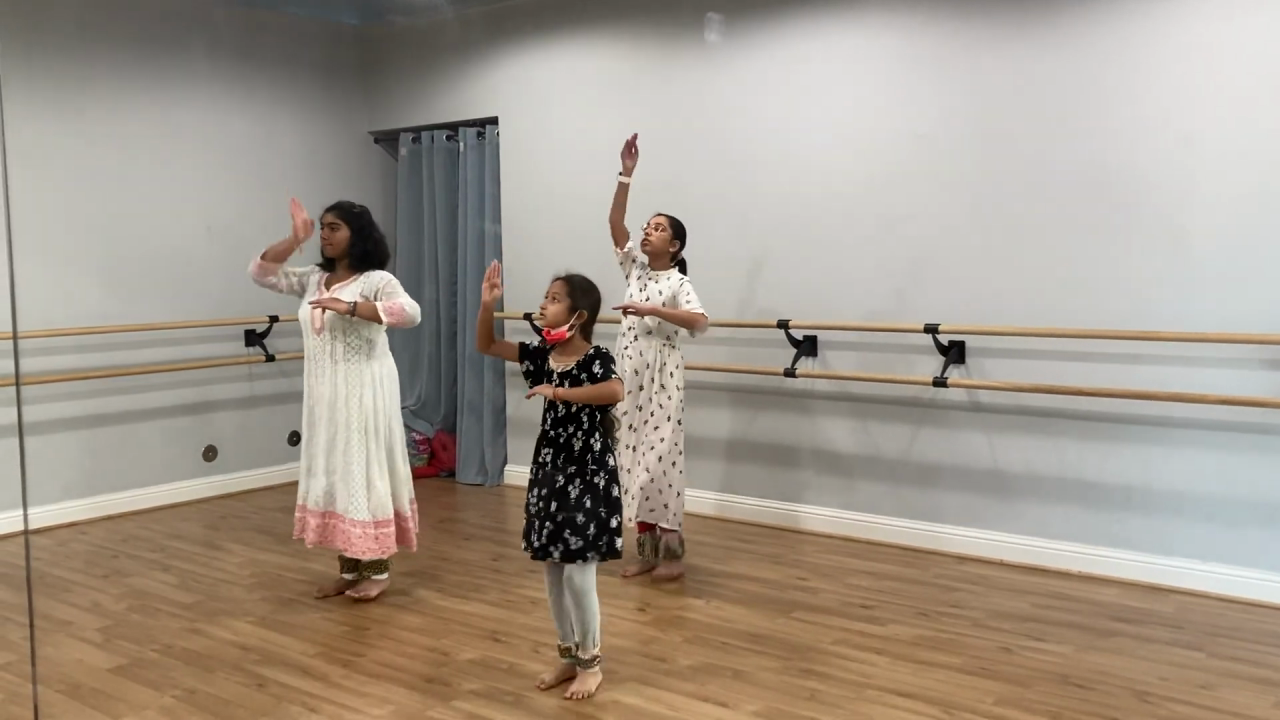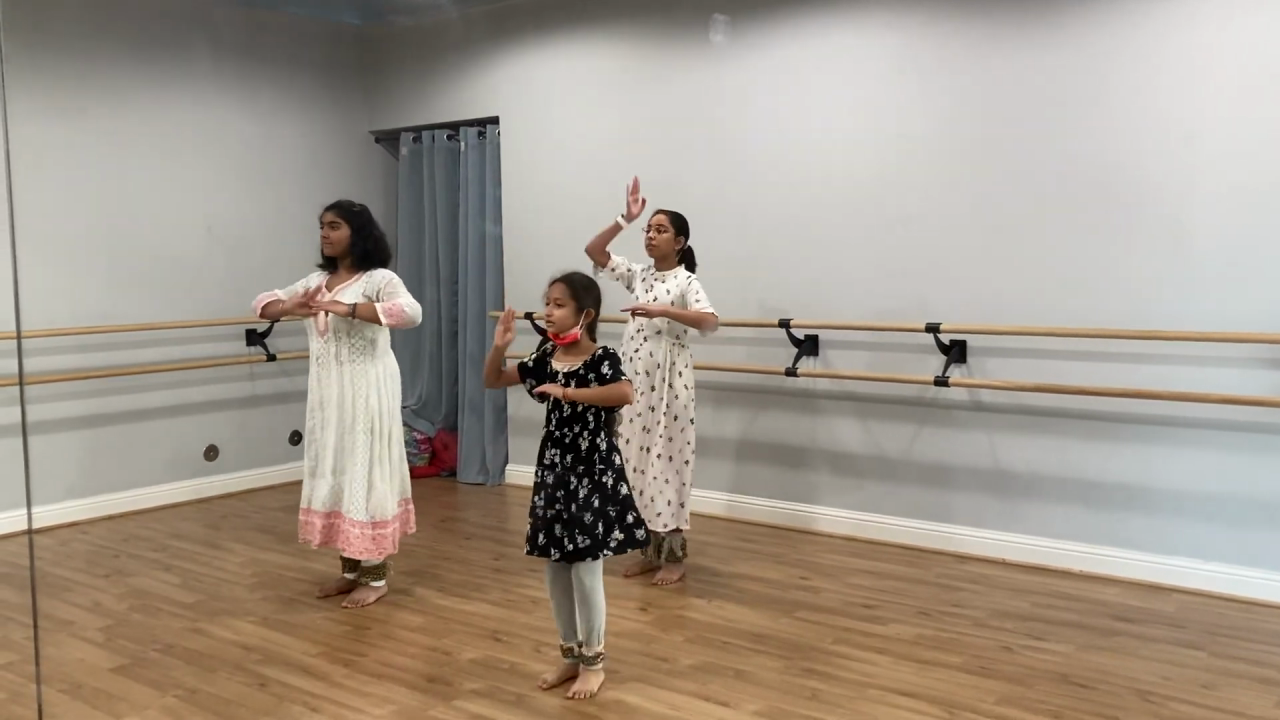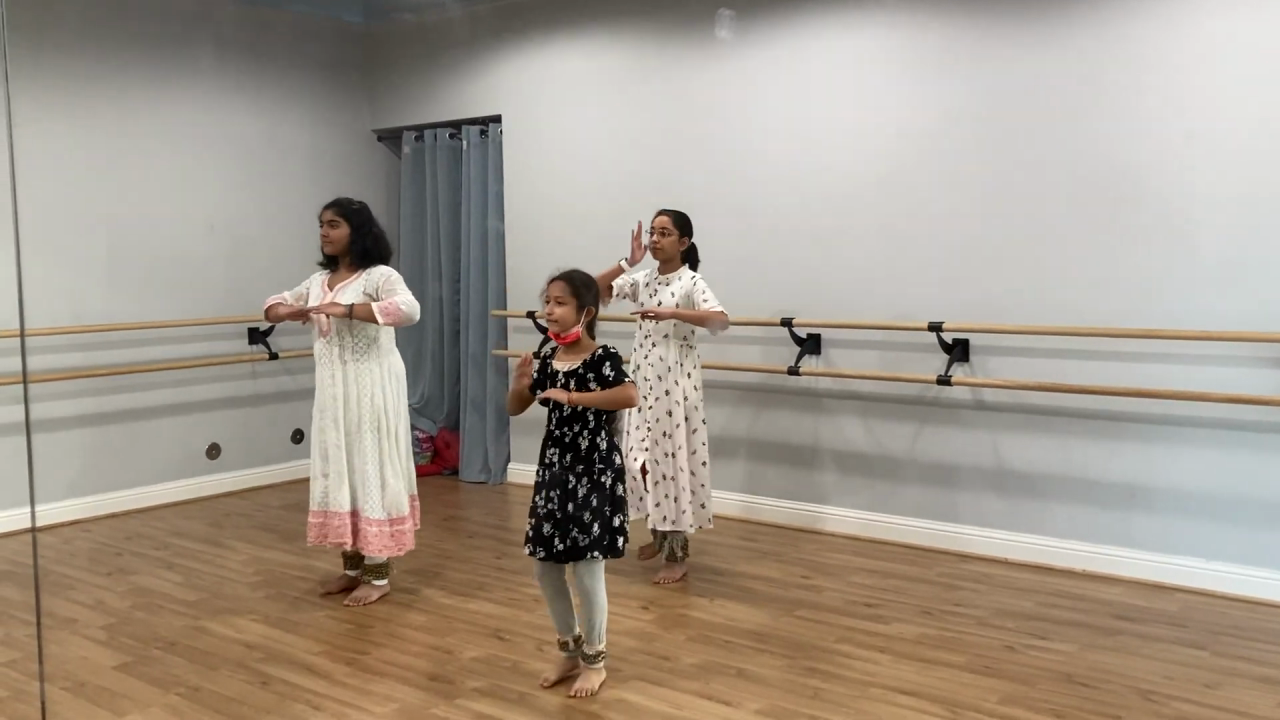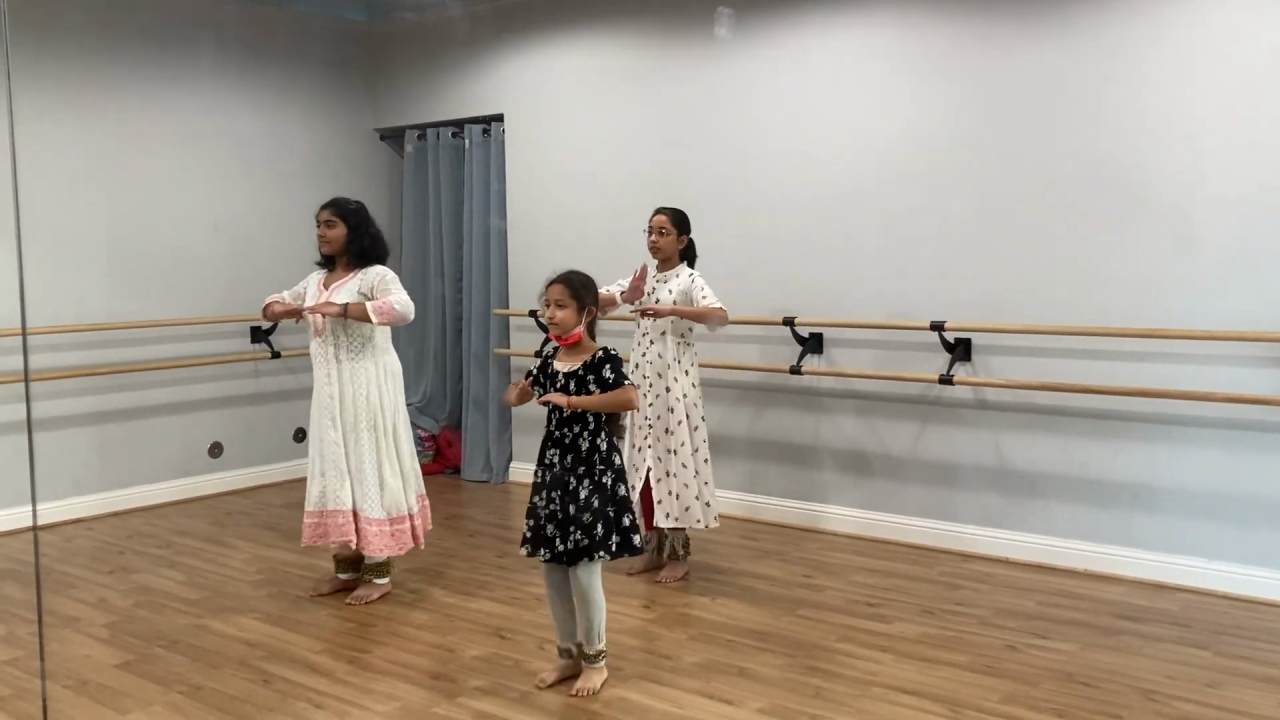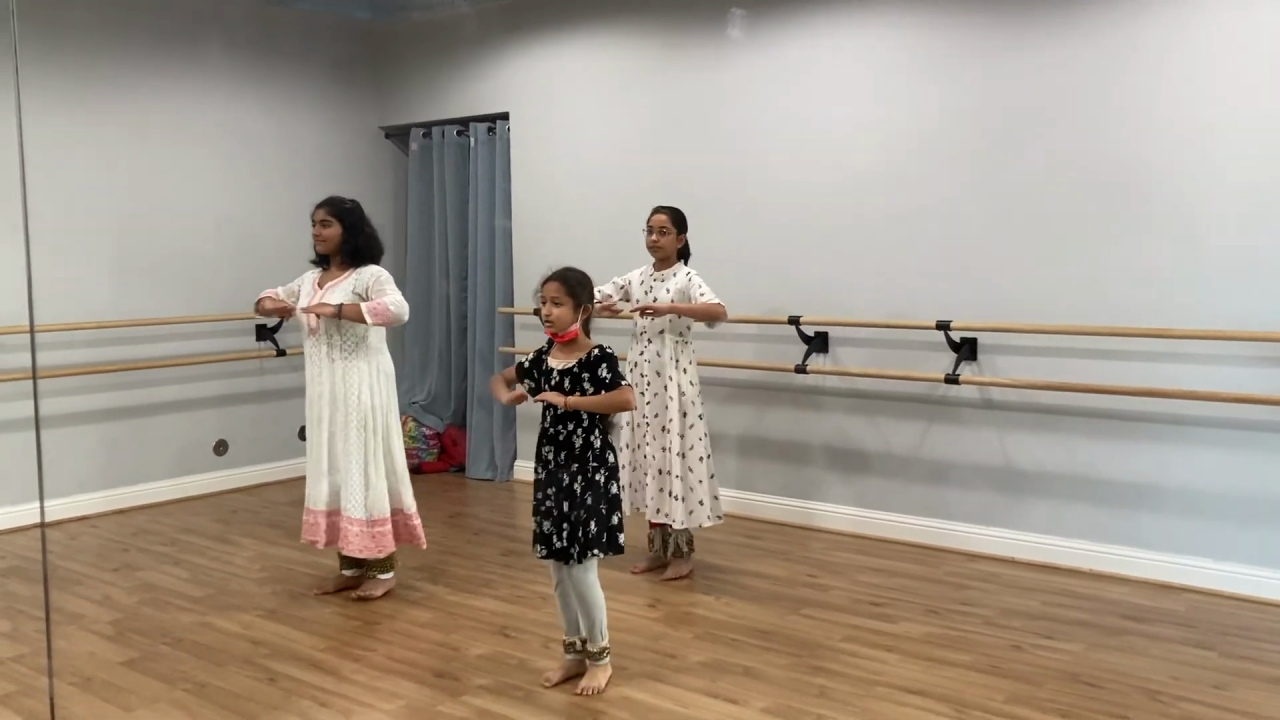
dt=0.3s
person 1, frame 1
left shoulder: (596, 358)
right shoulder: (540, 355)
left elbow: (615, 391)
right elbow: (486, 345)
left wrist: (559, 391)
right wrist: (488, 303)
left hip: (587, 473)
right hip: (549, 469)
left knee: (577, 573)
right knee: (554, 572)
left ankle: (590, 663)
right ankle: (569, 656)
person 1, frame 2
left shoulder: (602, 359)
right shoulder: (544, 358)
left elbow: (626, 393)
right elbow: (492, 381)
left wrist: (567, 392)
right wrist: (499, 348)
left hip: (593, 473)
right hip: (553, 470)
left knee: (585, 572)
right knee: (556, 569)
left ankle: (593, 663)
right ankle: (571, 656)
person 1, frame 3
left shoulder: (602, 358)
right shoulder: (546, 360)
left elbow: (630, 396)
right elbow: (515, 408)
left wrist: (571, 397)
right wrist: (519, 383)
left hip: (594, 472)
right hip: (554, 468)
left knee: (587, 570)
right knee: (546, 567)
left ankle: (594, 661)
right ankle: (569, 651)
person 1, frame 4
left shoulder: (603, 359)
right shoulder: (549, 360)
left elbow: (630, 398)
right elbow: (513, 391)
left wrist: (572, 401)
right wrist: (518, 397)
left hip: (593, 473)
right hip: (553, 470)
left knee: (584, 572)
right knee: (552, 571)
left ankle: (595, 661)
right ankle: (569, 654)
person 1, frame 5
left shoulder: (598, 358)
right shoulder: (542, 356)
left elbow: (627, 400)
right elbow: (500, 378)
left wrist: (568, 401)
right wrist: (507, 396)
left hip: (589, 469)
right hip: (551, 467)
left knee: (581, 568)
right knee: (559, 568)
left ankle: (599, 658)
right ankle: (575, 652)
person 2, frame 1
left shoulder: (377, 280)
right shoulder: (313, 279)
left elbow: (410, 312)
right elbow: (262, 272)
left wrist: (348, 307)
right wrist: (295, 240)
left hip: (364, 391)
right hip: (324, 394)
left knee: (362, 474)
right knee: (330, 473)
left ankle: (377, 570)
right ankle: (348, 569)
person 2, frame 2
left shoulder: (380, 279)
right shoulder: (316, 281)
left elbow: (411, 312)
right elbow: (262, 303)
left wrist: (350, 308)
right wrist: (291, 307)
left hip: (367, 392)
right hip: (327, 393)
left knee: (365, 474)
right knee: (332, 473)
left ankle: (376, 576)
right ankle: (350, 569)
person 2, frame 3
left shoulder: (380, 277)
right shoulder: (318, 281)
left elbow: (409, 310)
right elbow: (273, 305)
left wrist: (347, 310)
right wrist: (288, 312)
left hip: (372, 389)
right hip: (333, 392)
left knee: (372, 470)
right knee: (337, 470)
left ankle: (378, 575)
right ankle: (352, 566)
person 2, frame 4
left shoulder: (376, 276)
right shoulder: (316, 280)
left elbow: (403, 309)
right elbow: (274, 303)
left wrist: (342, 309)
right wrist: (280, 309)
left hip: (369, 388)
right hip: (330, 391)
left knee: (371, 469)
right knee: (332, 472)
left ankle: (379, 574)
right ankle: (347, 567)
person 2, frame 5
left shoulder: (370, 276)
right shoulder: (310, 279)
left elbow: (398, 310)
right elbow: (268, 298)
left wrist: (336, 309)
right wrist: (271, 305)
left hip: (362, 387)
right hip: (324, 389)
left knee: (364, 470)
right knee: (331, 470)
left ankle: (383, 568)
right ankle: (350, 566)
person 3, frame 1
left shoulder: (678, 283)
right shoulder: (634, 271)
left elbow: (700, 323)
right elbow: (615, 224)
left wrist: (652, 310)
right wrist: (626, 175)
left hip: (661, 380)
right hip: (629, 380)
left knee: (658, 462)
right knee: (634, 463)
left ankle: (672, 551)
right ankle: (647, 550)
person 3, frame 2
left shoulder: (686, 281)
right shoulder: (637, 274)
left elbow: (710, 322)
right elbow: (592, 251)
left wrist: (663, 311)
right wrist: (625, 220)
left hip: (668, 381)
right hip: (635, 381)
left knee: (665, 460)
right knee: (639, 461)
left ankle: (674, 555)
right ankle: (651, 550)
person 3, frame 3
left shoulder: (691, 282)
right shoulder: (642, 281)
left elbow: (721, 320)
right elbow: (594, 289)
left wrist: (672, 313)
right wrist: (628, 262)
left hip: (677, 382)
right hip: (643, 382)
left knee: (674, 460)
right knee: (638, 459)
left ankle: (676, 555)
right ankle: (660, 533)
person 3, frame 4
left shoulder: (689, 280)
right shoulder: (642, 279)
left elbow: (720, 316)
right elbow: (596, 301)
left wrist: (671, 310)
right wrist: (624, 297)
left hip: (675, 380)
right hip: (641, 379)
left knee: (675, 460)
right knee: (644, 463)
left ankle: (677, 555)
right ankle: (654, 548)
person 3, frame 5
left shoulder: (687, 278)
right shoulder: (635, 278)
left elbow: (719, 312)
right elbow: (591, 297)
left wrist: (669, 308)
right wrist: (602, 308)
left hip: (674, 378)
right hip: (641, 378)
left knee: (674, 457)
right knee: (647, 459)
left ankle: (682, 552)
right ankle: (658, 548)
